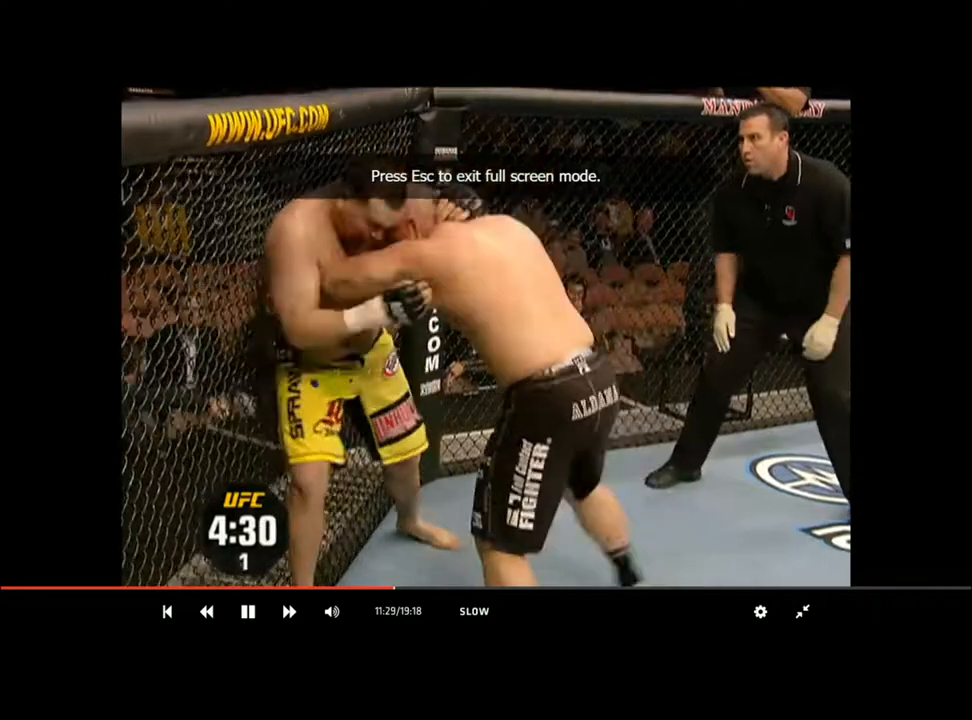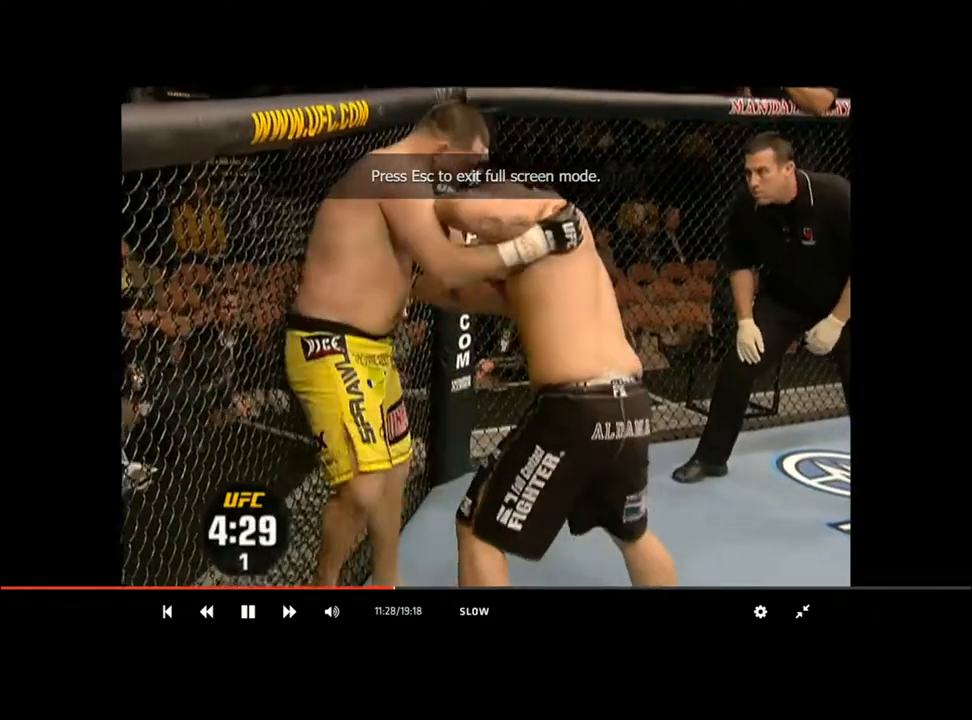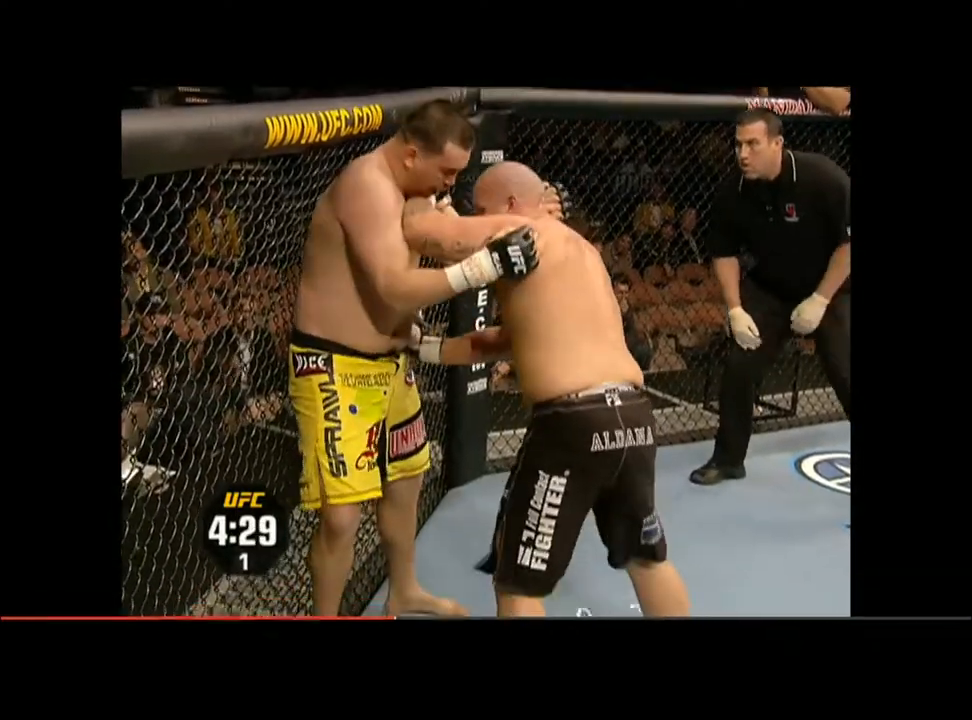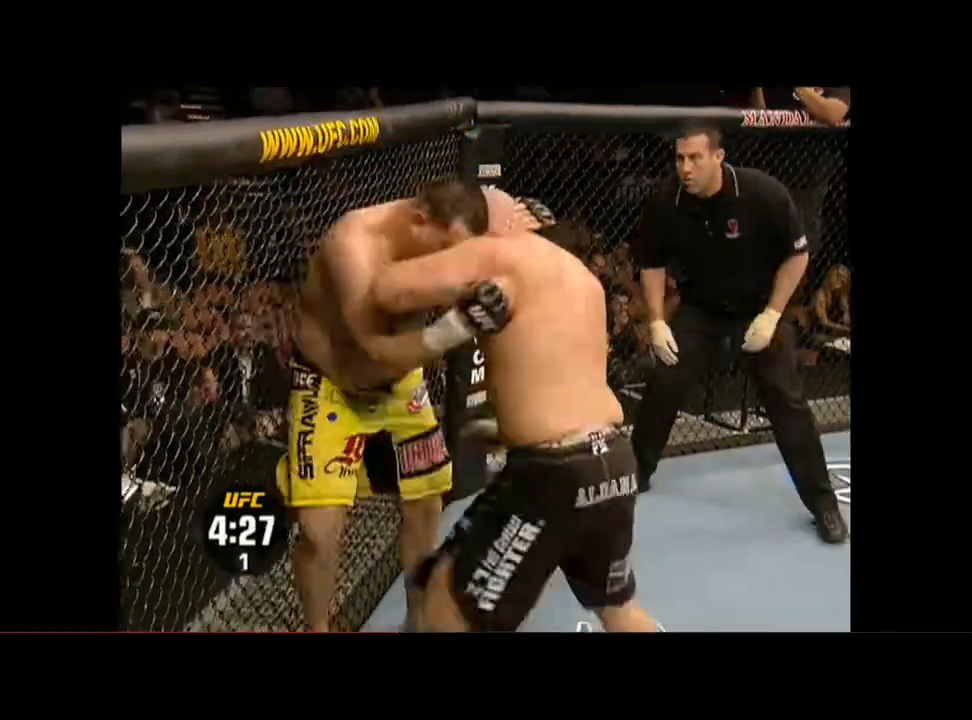
dt=1s
person 1, frame 1
left shoulder: (380, 213)
right shoulder: (295, 232)
right elbow: (300, 330)
left wrist: (453, 211)
right wrist: (379, 311)
left hip: (373, 353)
right hip: (311, 364)
left knee: (406, 452)
right knee: (310, 484)
left ankle: (410, 519)
right ankle: (303, 591)
person 1, frame 2
left shoulder: (396, 175)
right shoulder: (397, 175)
right elbow: (446, 268)
right wrist: (534, 244)
left hip: (369, 348)
right hip: (332, 349)
left knee: (393, 473)
right knee: (362, 489)
left ankle: (386, 582)
right ankle: (322, 591)
person 1, frame 3
left shoulder: (403, 187)
right shoulder: (368, 185)
left elbow: (449, 235)
right elbow: (398, 289)
left wrist: (522, 222)
right wrist: (485, 265)
left hip: (388, 363)
right hip: (333, 368)
left knee: (405, 481)
right knee: (341, 516)
left ankle: (404, 591)
right ankle: (324, 618)
person 1, frame 4
left shoulder: (441, 236)
right shoulder: (354, 246)
left hip: (399, 382)
right hip: (330, 387)
left knee: (424, 508)
right knee: (319, 533)
right ankle: (318, 636)
person 2, frame 1
left shoulder: (425, 255)
right shoulder: (505, 227)
left elbow: (335, 281)
left hip: (545, 401)
right hip: (592, 377)
left knee: (499, 545)
right knee: (583, 484)
right ankle: (625, 571)
person 2, frame 2
left shoulder: (552, 214)
left elbow: (465, 209)
right elbow: (462, 293)
left wrist: (442, 203)
left hip: (575, 411)
right hip: (631, 407)
left knee: (478, 534)
right knee: (632, 534)
person 2, frame 3
left shoulder: (526, 235)
right shoulder: (578, 248)
right elbow: (505, 340)
right wrist: (429, 346)
left hip: (573, 426)
right hip: (633, 417)
left knee: (517, 583)
right knee: (648, 558)
person 2, frame 4
left shoulder: (501, 256)
right shoulder: (581, 276)
left elbow: (389, 288)
left hip: (545, 477)
right hip: (611, 465)
left knee: (445, 607)
right knee: (617, 605)
person 3, frame 1
left shoulder: (827, 184)
right shoulder: (735, 190)
left elbow: (847, 256)
right elbow: (726, 249)
left wrist: (831, 321)
right wrist: (725, 305)
left hip: (818, 307)
right hip: (756, 301)
left knee: (835, 398)
right knee: (716, 377)
left ankle: (848, 486)
right ankle: (685, 463)
person 3, frame 2
left shoulder: (837, 197)
right shoulder: (746, 208)
right elbow: (741, 266)
left wrist: (836, 321)
right wrist: (745, 321)
left hip: (841, 303)
right hip: (782, 298)
right knee: (736, 368)
right ankle: (711, 457)
person 3, frame 3
left shoulder: (823, 176)
right shoulder: (733, 193)
left elbow: (849, 242)
right elbow: (724, 253)
left wrist: (820, 299)
right wrist: (735, 310)
left hip: (832, 291)
right hip: (770, 292)
left knee: (845, 374)
right knee: (739, 367)
right ankle: (728, 459)
person 3, frame 4
left shoulder: (764, 194)
right shoulder: (666, 205)
left elbow: (797, 253)
right elbow: (652, 264)
left wrist: (770, 315)
right wrist: (657, 321)
left hip: (761, 309)
right hip: (699, 308)
left knee: (784, 398)
right knee: (662, 385)
left ankle: (823, 502)
right ankle: (637, 471)
